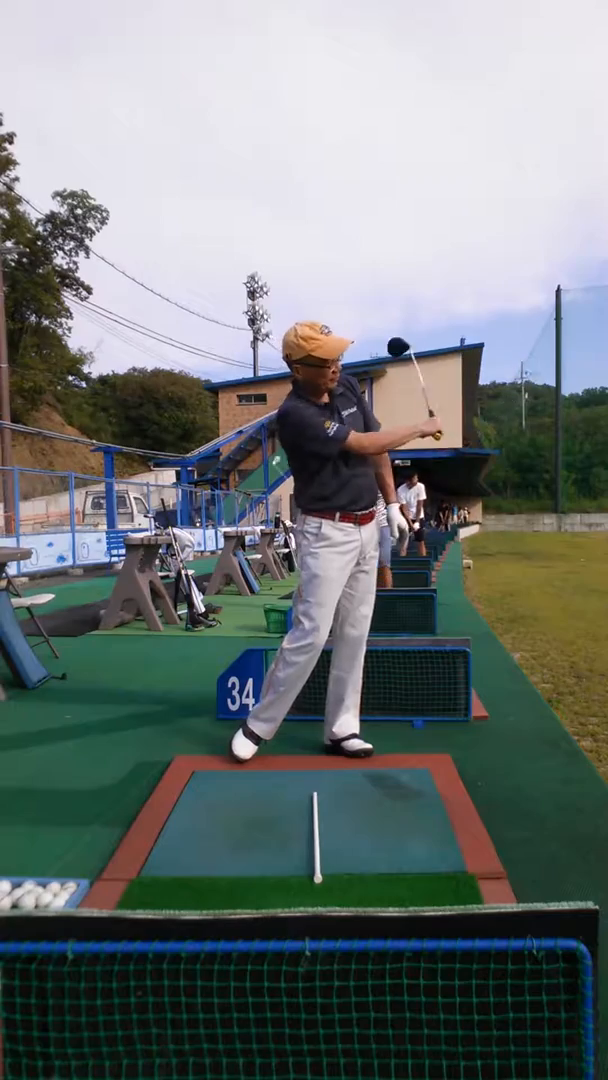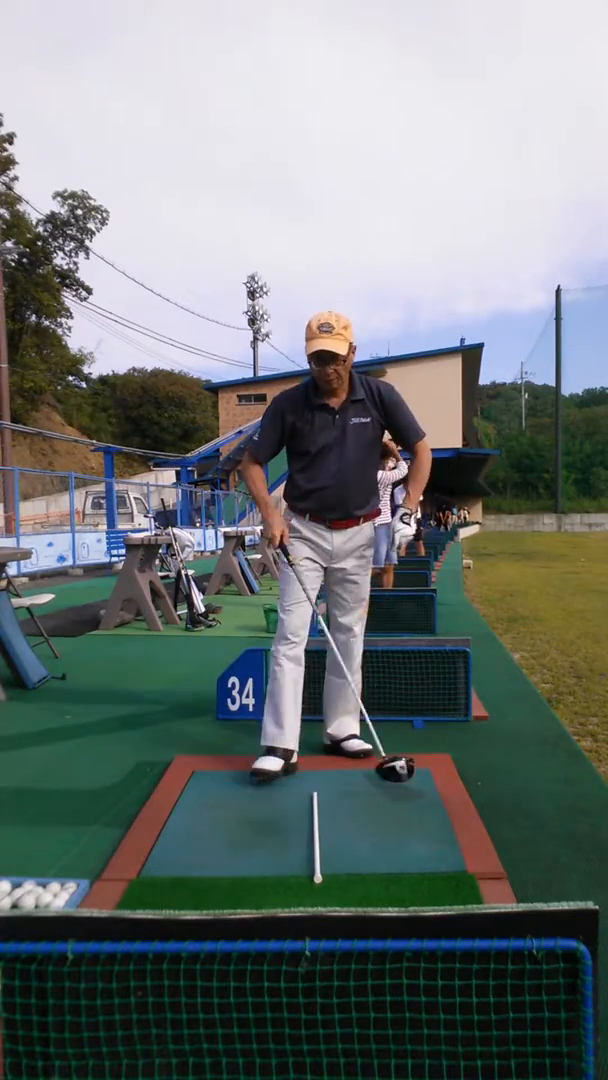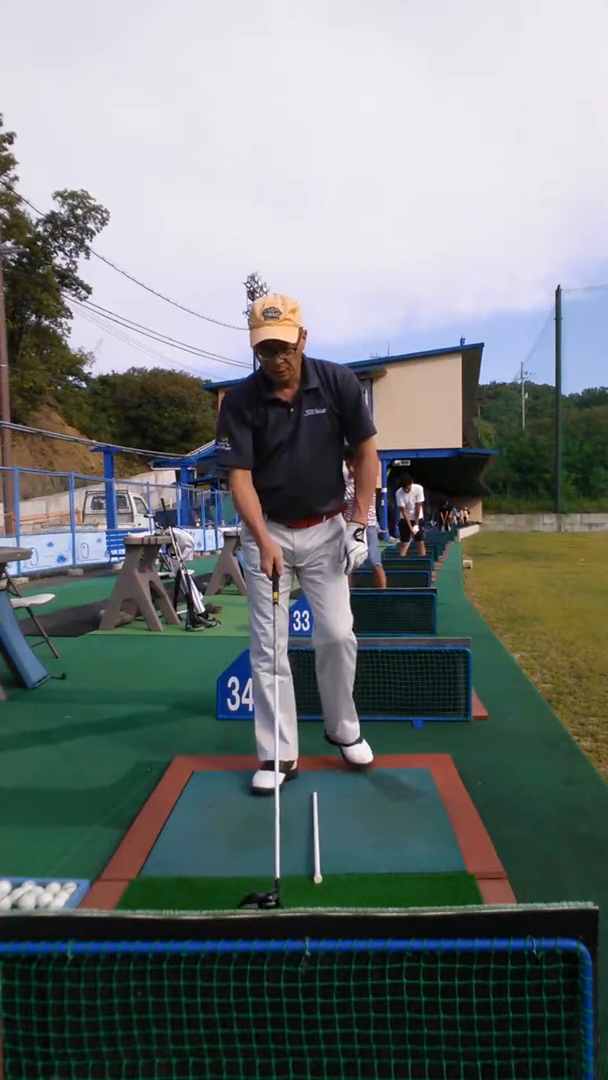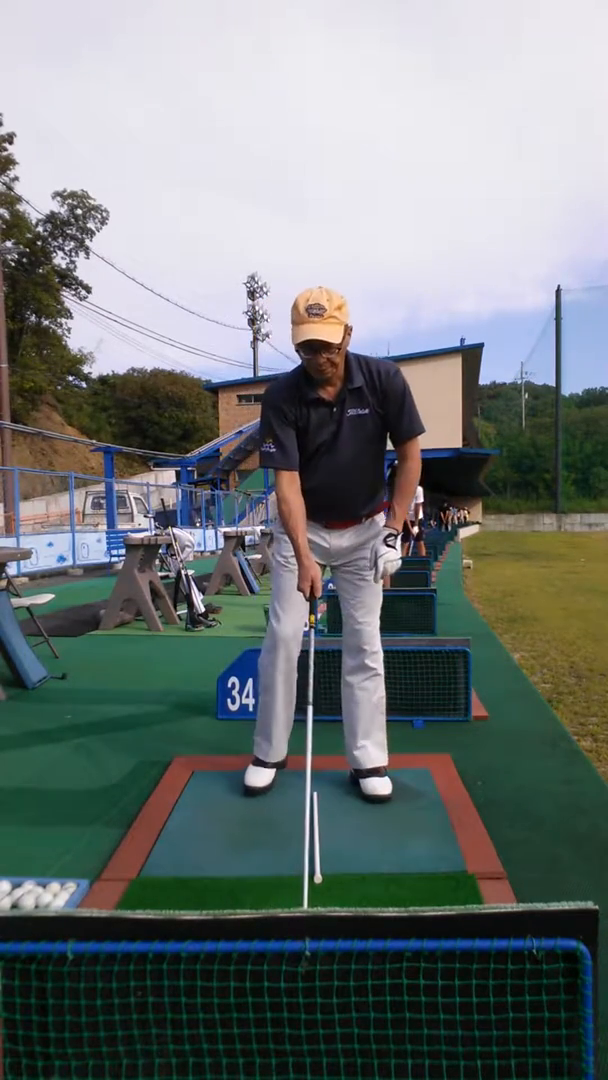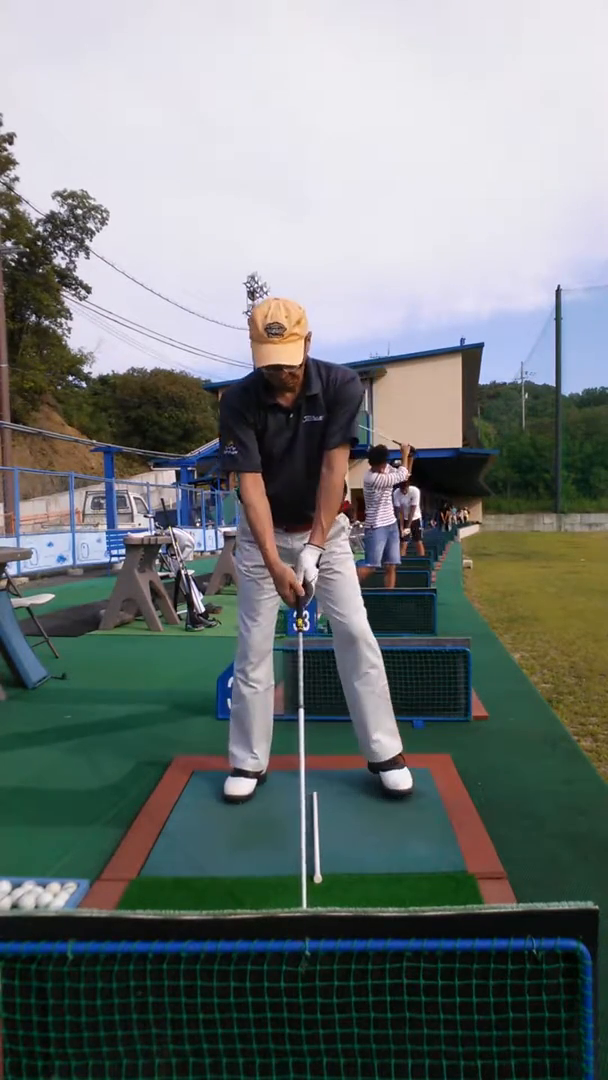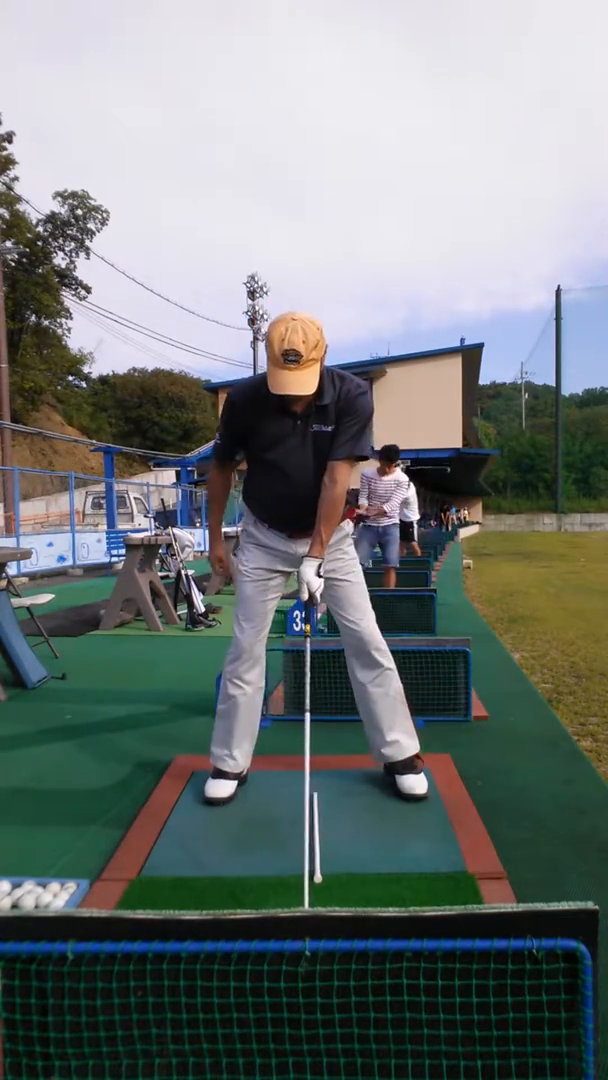
dt=0.7s
person 1, frame 1
left shoulder: (348, 388)
right shoulder: (295, 414)
left elbow: (374, 440)
right elbow: (360, 445)
left wrist: (392, 503)
right wrist: (421, 428)
left hip: (367, 528)
right hip: (327, 533)
left knee: (355, 633)
right knee: (311, 634)
left ankle: (342, 728)
right ankle: (258, 726)
person 1, frame 2
left shoulder: (379, 396)
right shoulder: (288, 404)
left elbow: (420, 450)
right elbow: (251, 462)
left wrist: (408, 510)
right wrist: (269, 513)
left hip: (358, 534)
right hip: (304, 532)
left knee: (348, 634)
right knee: (290, 634)
left ankle: (341, 729)
right ankle: (280, 744)
person 1, frame 3
left shoulder: (339, 382)
right shoulder: (239, 400)
left elbow: (366, 453)
right elbow: (239, 478)
left wrist: (360, 524)
right wrist: (265, 542)
left hip: (326, 530)
right hip: (266, 532)
left knee: (337, 637)
right knee: (268, 645)
left ankle: (345, 730)
right ankle: (277, 755)
person 1, frame 4
left shoulder: (384, 379)
right shoulder: (281, 396)
left elbow: (410, 454)
right elbow: (286, 481)
left wrist: (392, 530)
right wrist: (304, 557)
left hip: (363, 529)
right hip: (301, 528)
left knee: (364, 644)
right knee: (283, 637)
left ankle: (368, 760)
right ankle: (269, 751)
person 1, frame 5
left shoulder: (342, 385)
right shoulder: (238, 400)
left elbow: (334, 468)
right elbow: (250, 485)
left wrist: (314, 547)
right wrist: (273, 560)
left hip: (326, 530)
right hip: (263, 534)
left knee: (356, 635)
right knee: (253, 646)
left ankle: (385, 753)
right ankle: (249, 761)
person 1, frame 6
left shoulder: (352, 396)
right shoulder: (244, 398)
left elbow: (337, 478)
right elbow: (221, 467)
left wrist: (316, 556)
right wrist: (215, 537)
left hip: (331, 536)
right hip: (264, 537)
left knee: (366, 640)
right knee: (245, 647)
left ankle: (400, 756)
right ankle: (229, 763)
